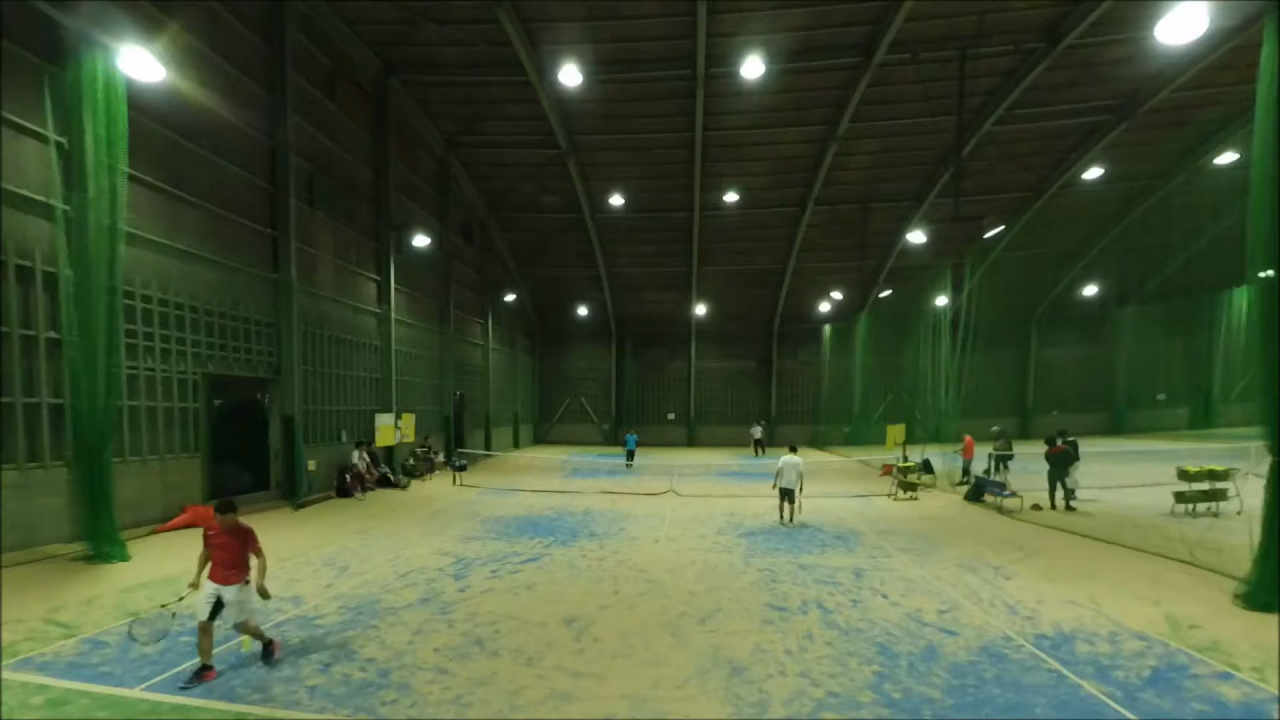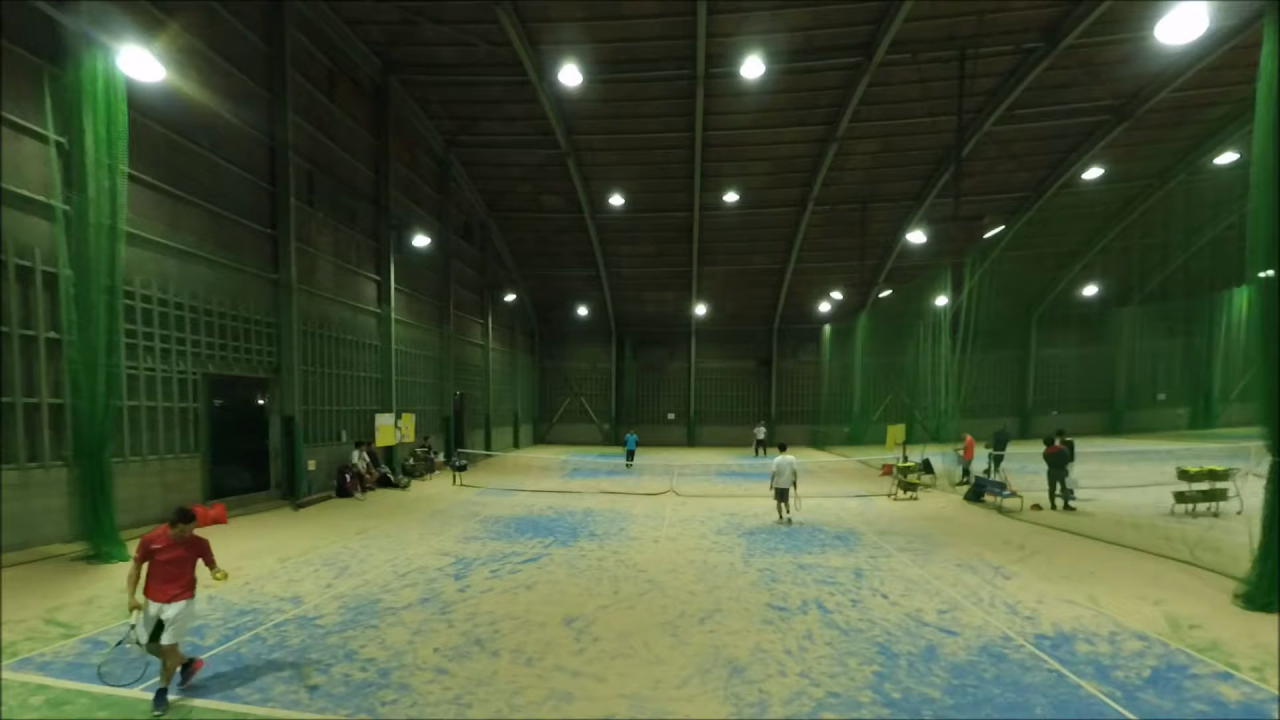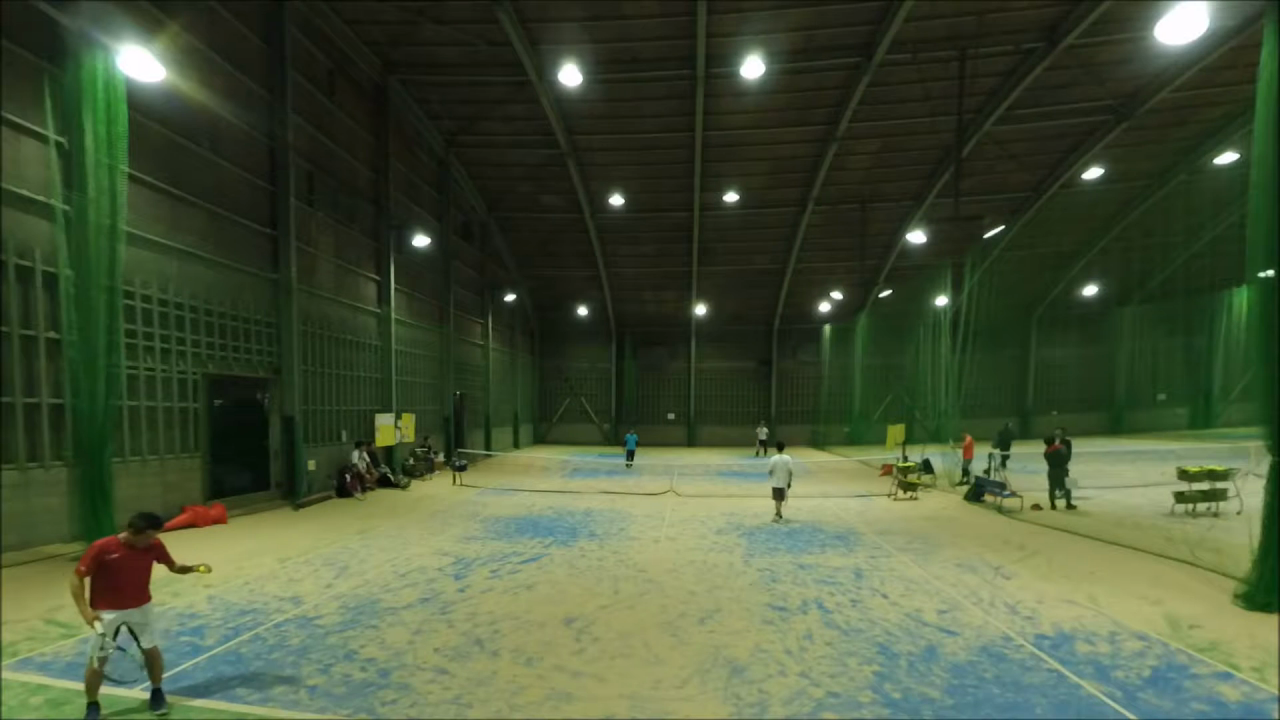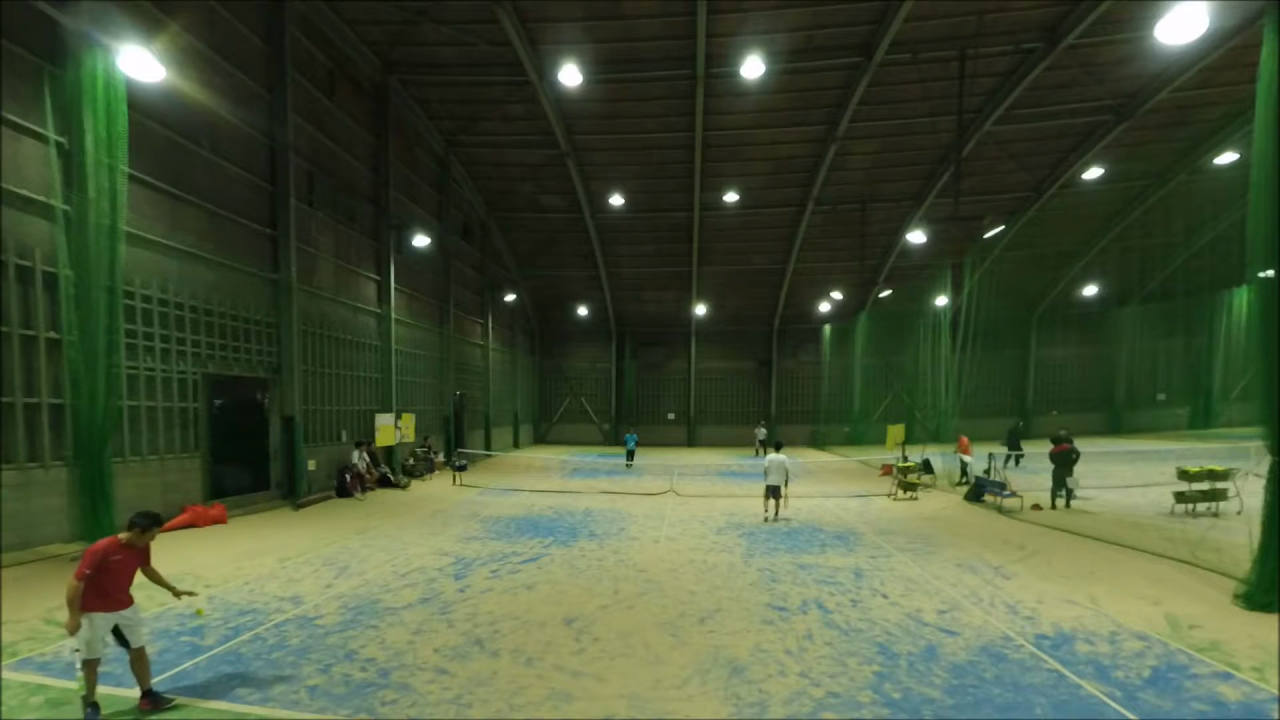
dt=0.5s
person 1, frame 1
left shoulder: (245, 532)
right shoulder: (209, 530)
left elbow: (260, 558)
left wrist: (259, 582)
right wrist: (197, 576)
left hip: (236, 585)
right hip: (212, 583)
left knee: (241, 626)
right knee: (203, 625)
left ankle: (268, 643)
right ankle: (205, 668)
person 1, frame 2
left shoulder: (199, 544)
right shoulder: (150, 540)
left elbow: (212, 566)
right elbow: (136, 567)
left wrist: (217, 572)
right wrist: (131, 596)
left hip: (180, 602)
right hip: (151, 601)
left knee: (168, 646)
right knee: (150, 646)
left ankle: (162, 692)
right ankle: (188, 663)
person 1, frame 3
left shoulder: (154, 546)
right shoulder: (100, 549)
left elbow: (173, 566)
right elbow: (77, 579)
left wrist: (193, 568)
right wrist: (85, 610)
left hip: (140, 607)
right hip: (105, 611)
left knee: (152, 651)
right knee: (97, 660)
left ankle: (157, 693)
person 1, frame 4
left shoulder: (141, 548)
right shoulder: (100, 550)
left elbow: (147, 569)
right elbow: (75, 583)
left wrist: (173, 589)
right wrist: (73, 617)
left hip: (125, 607)
right hip: (95, 612)
left knee: (139, 651)
right knee: (91, 661)
left ankle: (148, 696)
